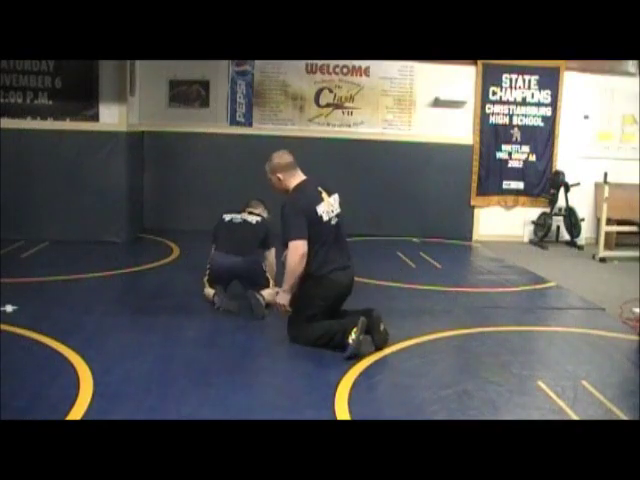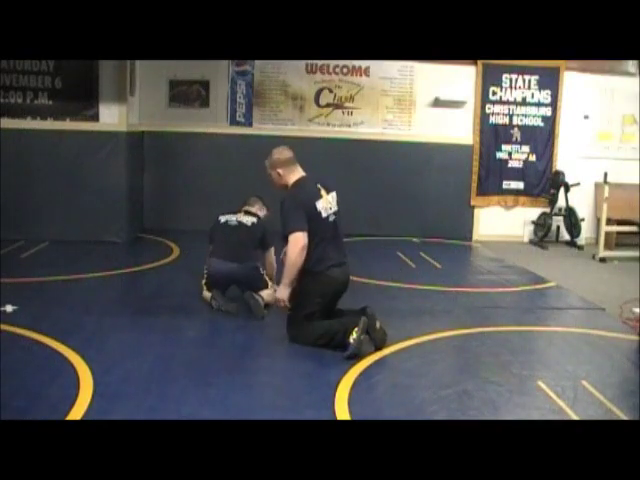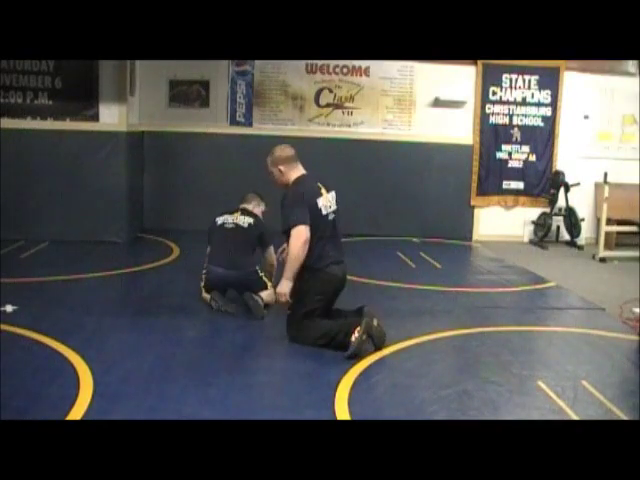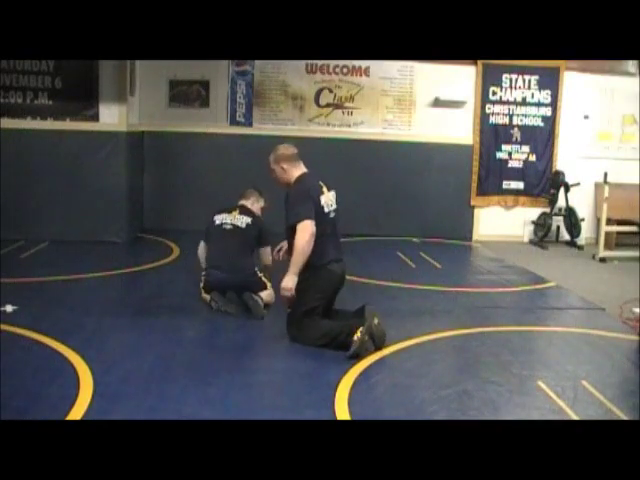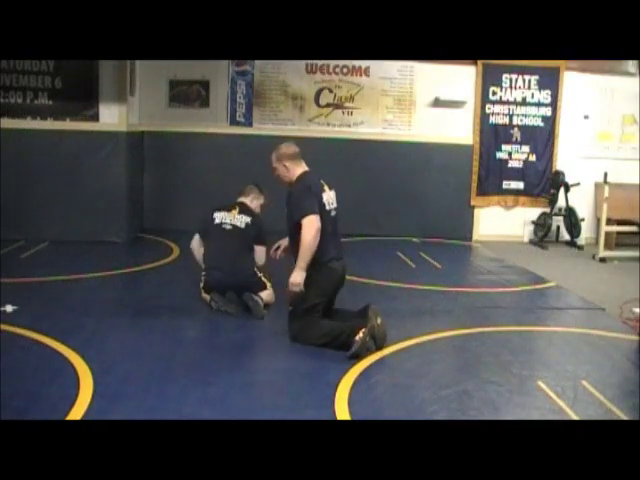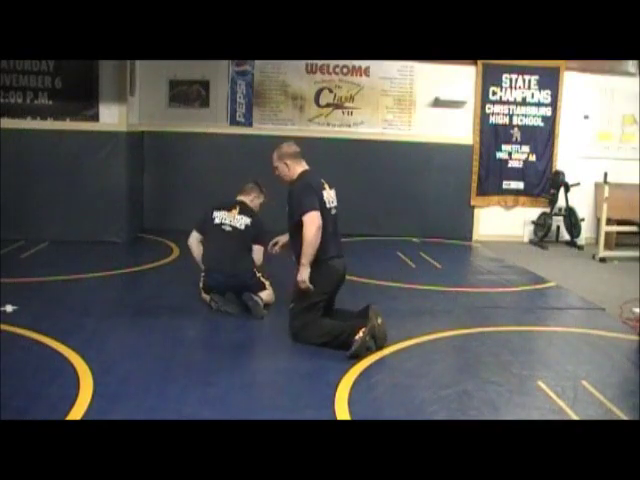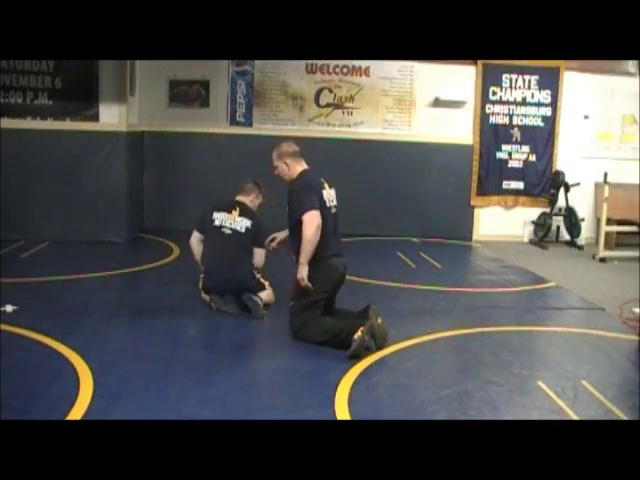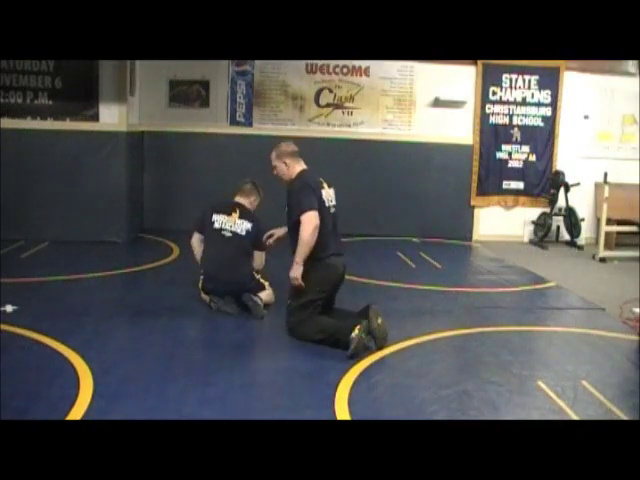
dt=0.1s
person 1, frame 1
left shoulder: (293, 204)
right shoulder: (324, 191)
left elbow: (299, 252)
left wrist: (285, 291)
left hip: (321, 279)
right hip: (345, 274)
left knee: (299, 330)
right knee: (326, 315)
left ankle: (349, 329)
right ankle: (366, 319)
person 1, frame 2
left shoulder: (293, 199)
right shoulder: (322, 188)
left elbow: (299, 244)
left wrist: (285, 286)
right wrist: (291, 246)
left hip: (318, 276)
right hip: (341, 271)
left knee: (298, 329)
right knee: (323, 315)
left ankle: (349, 329)
right ankle: (363, 318)
person 1, frame 3
left shoulder: (294, 195)
right shoulder: (319, 186)
left elbow: (302, 238)
left wrist: (287, 280)
right wrist: (291, 244)
left hip: (317, 273)
right hip: (336, 268)
left knee: (298, 329)
right knee: (320, 315)
left ankle: (351, 331)
right ankle: (360, 318)
person 1, frame 4
left shoulder: (298, 192)
right shoulder: (319, 185)
left elbow: (307, 231)
left wrist: (292, 274)
right wrist: (290, 242)
left hip: (317, 271)
right hip: (335, 267)
left knee: (299, 328)
right knee: (320, 315)
left ankle: (353, 331)
right ankle: (361, 319)
person 1, frame 5
left shoulder: (300, 189)
right shoulder: (318, 183)
left elbow: (312, 228)
left wrist: (299, 269)
right wrist: (289, 241)
left hip: (318, 269)
right hip: (334, 265)
left knee: (300, 328)
right knee: (321, 314)
left ankle: (355, 332)
right ankle: (364, 317)
person 1, frame 6
left shoulder: (301, 187)
right shoulder: (318, 182)
left elbow: (314, 224)
left wrist: (304, 266)
right wrist: (288, 237)
left hip: (320, 267)
right hip: (335, 263)
left knee: (301, 326)
right knee: (322, 313)
left ankle: (356, 332)
right ankle: (365, 317)
person 1, frame 7
left shoulder: (301, 186)
right shoulder: (317, 181)
left elbow: (313, 223)
left wrist: (302, 264)
right wrist: (286, 234)
left hip: (320, 266)
right hip: (335, 263)
left knee: (301, 324)
right knee: (322, 313)
left ankle: (354, 332)
right ankle: (365, 318)
person 1, frame 8
left shoulder: (299, 186)
right shoulder: (316, 181)
left elbow: (311, 224)
left wrist: (297, 264)
right wrist: (284, 230)
left hip: (318, 265)
right hip: (334, 262)
left knee: (297, 322)
right knee: (322, 312)
left ankle: (351, 331)
right ankle: (364, 318)
person 2, frame 1
left shoulder: (224, 218)
right shoulder: (263, 223)
left elbow: (214, 249)
right elbow: (270, 262)
right wrist: (271, 284)
left hip: (219, 260)
right hip: (249, 262)
left knee: (209, 290)
right knee: (270, 293)
left ankle: (218, 296)
right ankle: (259, 297)
person 2, frame 2
left shoulder: (220, 219)
right shoulder: (260, 223)
right elbow: (270, 262)
right wrist: (271, 282)
left hip: (216, 266)
right hip: (246, 267)
left knee: (207, 292)
right knee: (270, 294)
left ankle: (216, 298)
right ankle: (258, 298)
person 2, frame 3
left shoulder: (219, 218)
right shoulder: (258, 222)
left elbow: (209, 252)
right elbow: (271, 261)
right wrist: (271, 277)
left hip: (214, 270)
right hip: (244, 270)
left knee: (206, 293)
right knee: (269, 294)
left ankle: (215, 299)
right ankle: (257, 299)
person 2, frame 4
left shoulder: (216, 216)
right shoulder: (256, 220)
left elbow: (201, 251)
right elbow: (267, 261)
left hip: (213, 273)
right hip: (243, 273)
left knee: (206, 293)
right knee: (269, 295)
left ankle: (215, 299)
right ankle: (258, 299)
person 2, frame 5
left shoulder: (215, 213)
right shoulder: (255, 219)
left elbow: (195, 244)
right elbow: (260, 260)
left hip: (213, 273)
right hip: (243, 273)
left knee: (206, 293)
right knee: (269, 295)
left ankle: (215, 300)
right ankle: (257, 299)
person 2, frame 6
left shoulder: (214, 211)
right shoulder: (254, 219)
left elbow: (192, 241)
right elbow: (257, 260)
left hip: (212, 275)
right hip: (242, 275)
left knee: (206, 293)
right knee: (268, 295)
left ankle: (215, 299)
right ankle: (257, 299)
person 2, frame 7
left shoulder: (212, 210)
right shoulder: (254, 220)
left elbow: (194, 241)
right elbow: (258, 263)
left hip: (211, 276)
right hip: (242, 277)
left knee: (205, 293)
right knee: (268, 295)
left ankle: (215, 300)
right ankle: (256, 300)
person 2, frame 8
left shoulder: (211, 211)
right shoulder: (254, 222)
left elbow: (195, 241)
right elbow: (258, 264)
left hip: (211, 279)
right hip: (242, 280)
left knee: (205, 293)
right knee: (268, 294)
left ankle: (215, 300)
right ankle: (256, 300)
